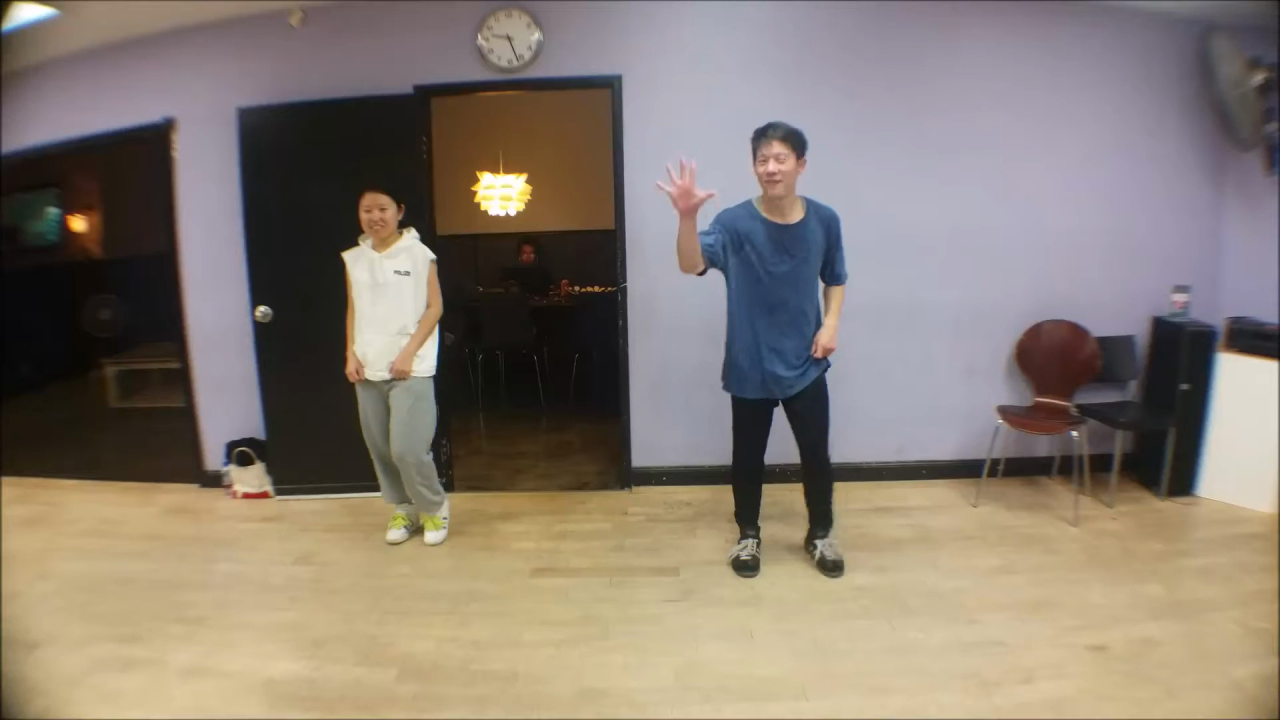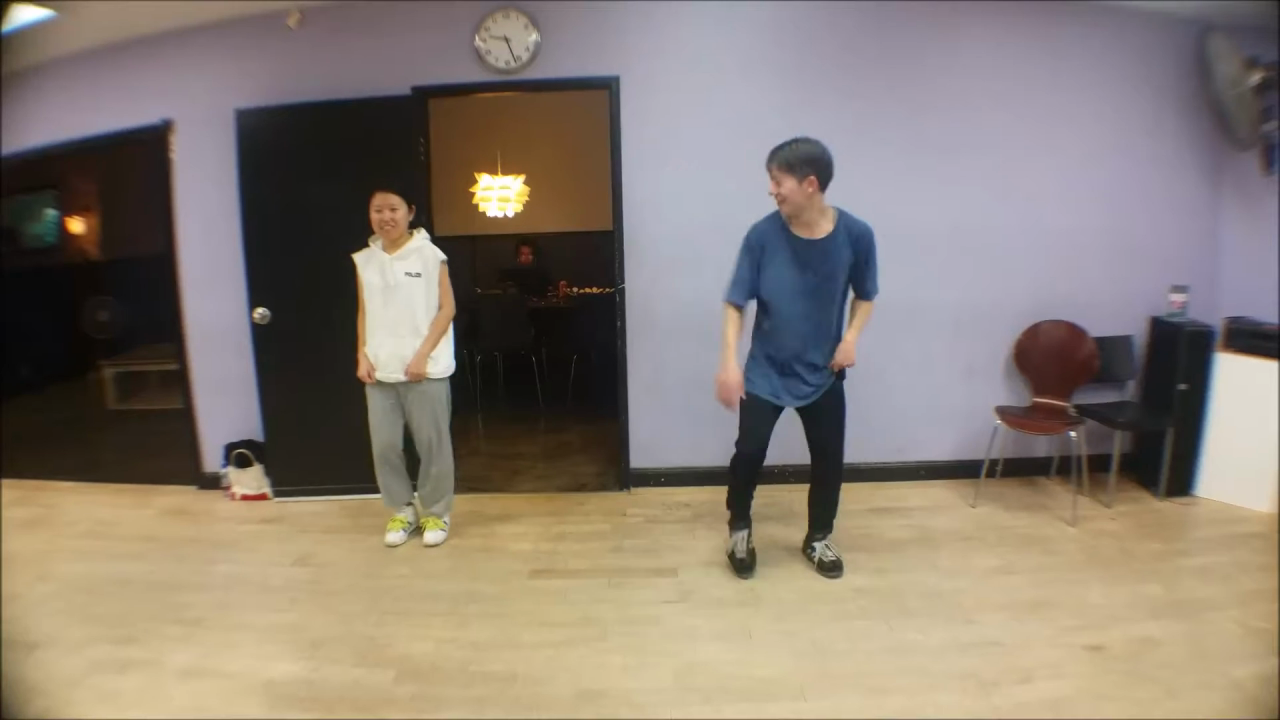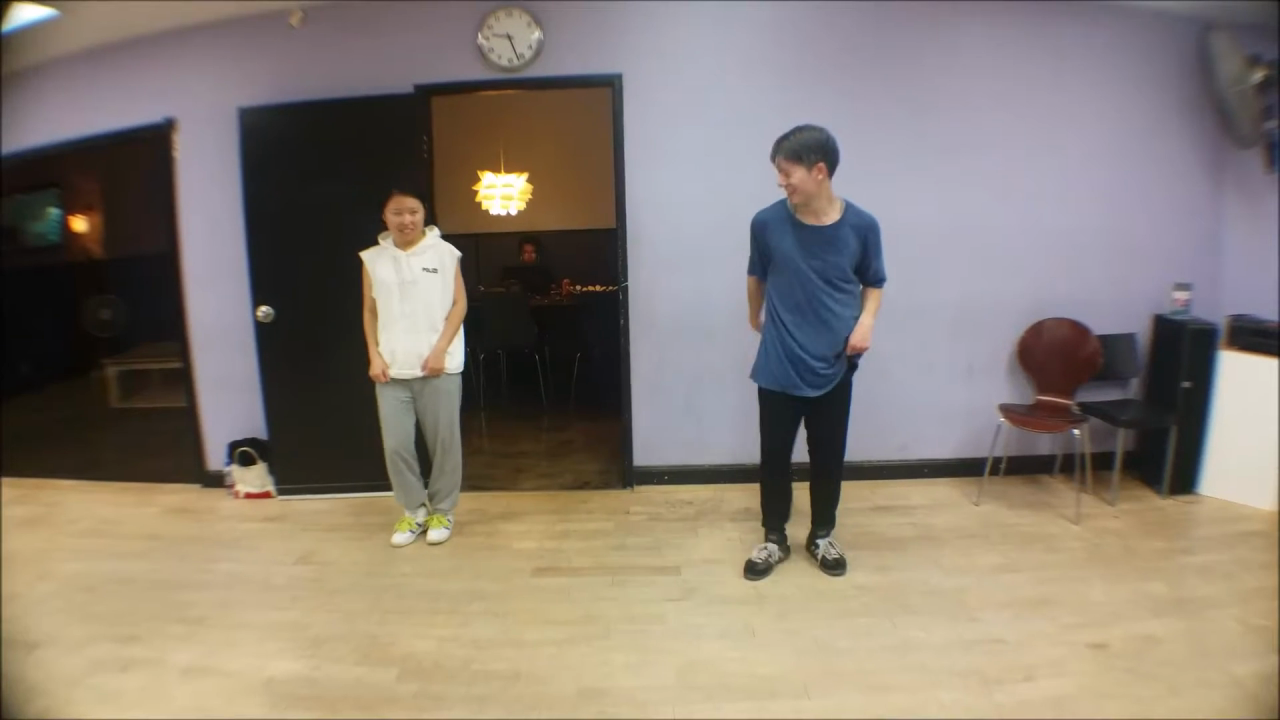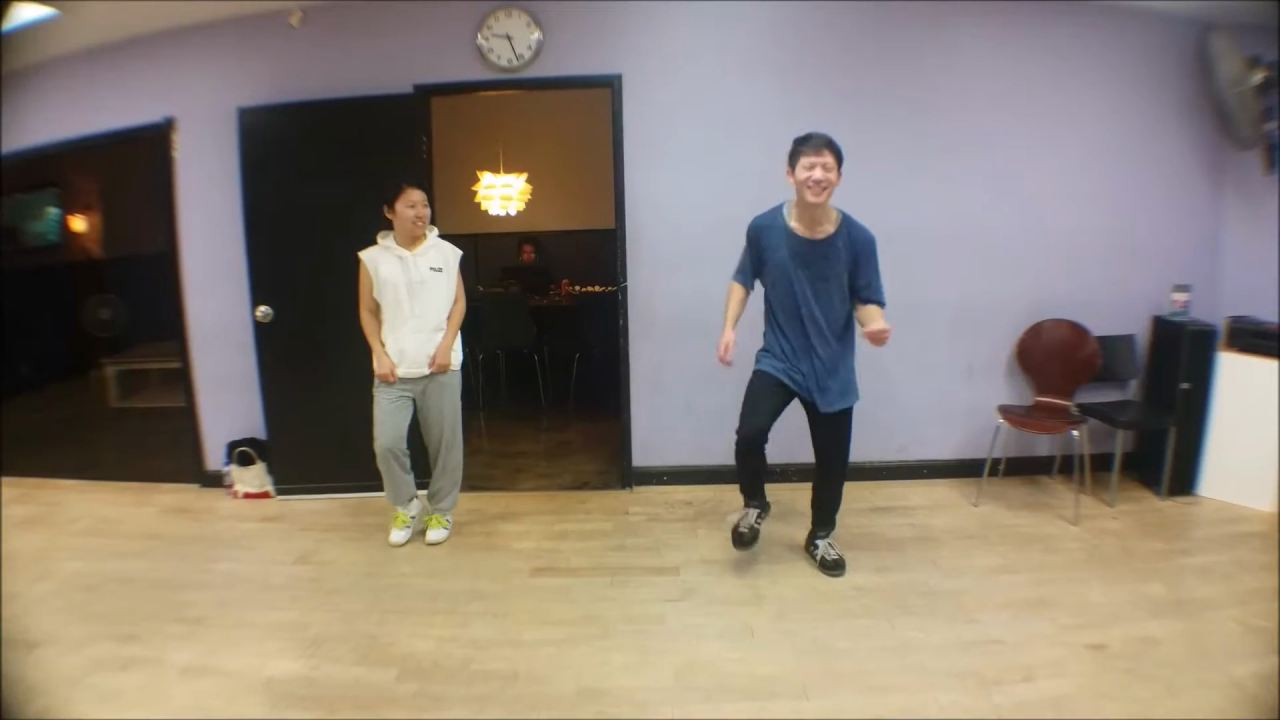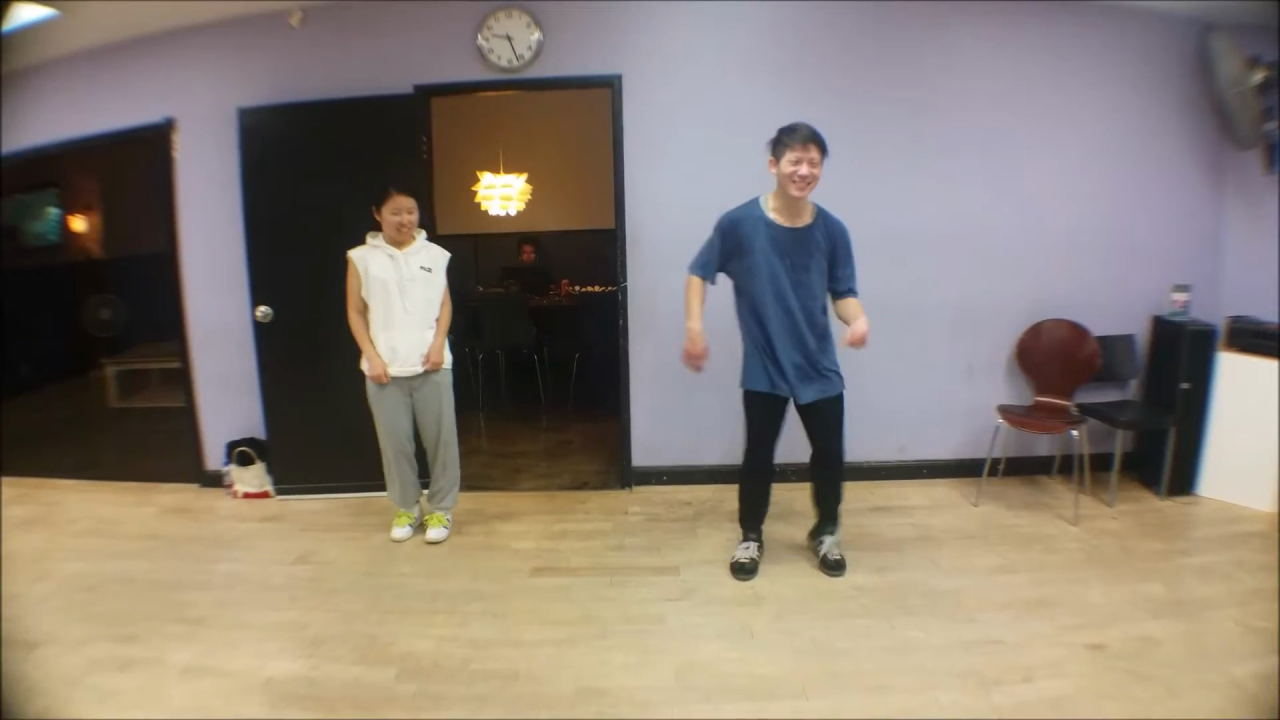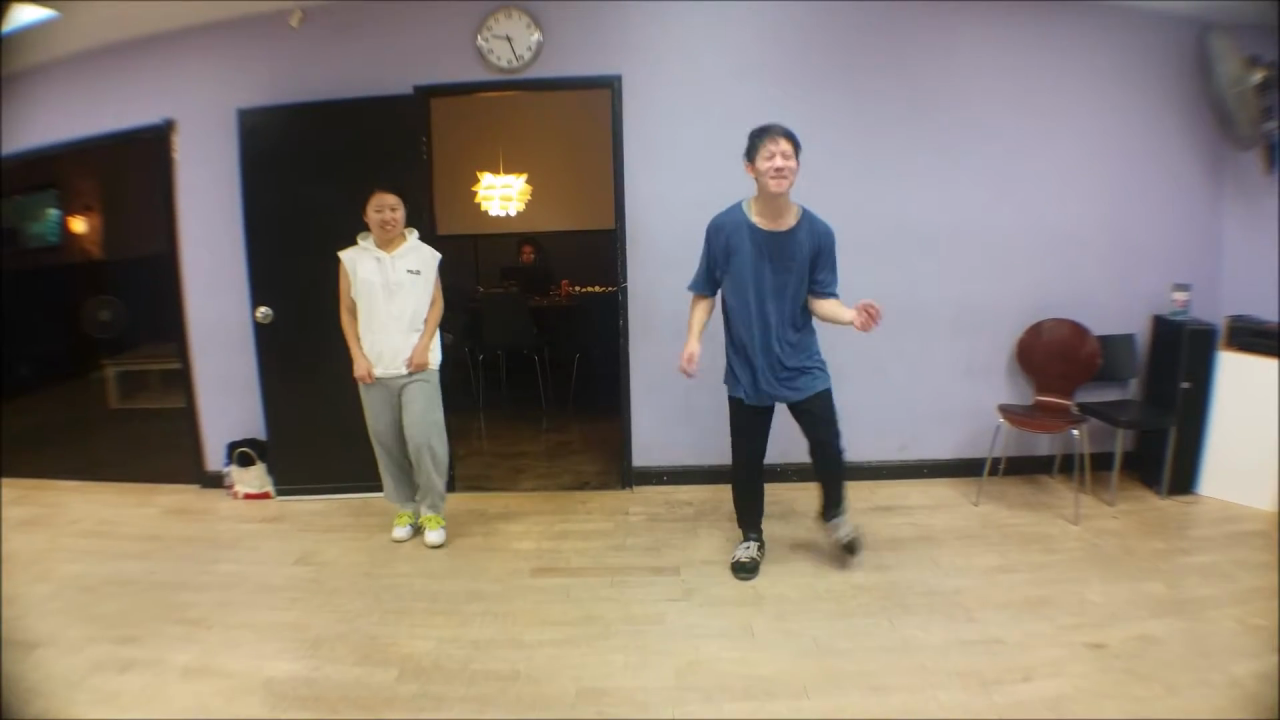
dt=0.3s
person 1, frame 1
left shoulder: (824, 221)
right shoulder: (735, 222)
left elbow: (835, 279)
right elbow: (692, 265)
left wrist: (830, 324)
right wrist: (687, 216)
left hip: (805, 363)
right hip: (750, 366)
left knee: (815, 455)
right knee: (748, 456)
left ankle: (820, 535)
right ankle: (748, 534)
person 1, frame 2
left shoulder: (856, 235)
right shoulder: (761, 236)
left elbow: (864, 295)
right elbow: (736, 302)
left wrist: (850, 339)
right wrist: (730, 361)
left hip: (822, 372)
right hip: (767, 370)
left knee: (829, 460)
right knee: (748, 453)
left ankle: (819, 537)
right ankle: (739, 527)
person 1, frame 3
left shoulder: (861, 226)
right shoulder: (767, 223)
left elbow: (873, 283)
left wrist: (865, 322)
right wrist: (755, 318)
left hip: (833, 365)
right hip: (779, 363)
left knee: (828, 454)
right knee: (775, 453)
left ankle: (821, 534)
right ankle: (773, 537)
person 1, frame 4
left shoulder: (858, 239)
right shoulder: (764, 228)
left elbow: (866, 303)
right elbow: (743, 280)
left wrist: (875, 326)
right wrist: (728, 328)
left hip: (833, 370)
right hip: (778, 359)
left knee: (832, 461)
right knee: (749, 434)
left ankle: (820, 535)
right ankle: (754, 503)
person 1, frame 5
left shoulder: (832, 231)
right shoulder: (738, 223)
left elbow: (843, 293)
right elbow: (699, 273)
left wrist: (858, 320)
right wrist: (693, 327)
left hip: (817, 364)
right hip: (763, 366)
left knee: (829, 454)
right knee: (758, 456)
left ankle: (826, 531)
right ankle: (751, 536)
person 1, frame 6
left shoulder: (817, 232)
right shoulder: (724, 227)
left elbow: (818, 298)
right elbow: (703, 293)
left wrist: (852, 314)
right wrist: (693, 338)
left hip: (801, 363)
right hip: (746, 367)
left knee: (828, 449)
right knee: (748, 457)
left ankle: (834, 513)
right ankle: (751, 537)
person 2, frame 1
left shoulder: (419, 254)
right shoulder: (354, 259)
left elbow: (434, 307)
right elbow: (353, 311)
left wrist: (409, 353)
right wrist: (350, 354)
left hip: (410, 368)
right hip: (368, 369)
left knee: (406, 447)
right knee: (380, 447)
left ankle: (434, 508)
right ankle: (404, 509)
person 2, frame 2
left shoulder: (429, 255)
right shoulder: (365, 260)
left elbow: (446, 308)
right elbow: (364, 312)
left wrist: (422, 355)
right wrist: (362, 356)
left hip: (425, 369)
right hip: (380, 371)
left knee: (432, 445)
right knee: (383, 446)
left ankle: (436, 513)
right ankle: (403, 511)
person 2, frame 3
left shoulder: (444, 253)
right shoulder: (373, 259)
left elbow: (459, 304)
right elbow: (369, 311)
left wrist: (440, 350)
right wrist: (374, 355)
left hip: (438, 367)
right hip: (392, 369)
left knee: (443, 443)
right knee: (396, 446)
left ankle: (441, 511)
right ankle: (414, 511)
person 2, frame 4
left shoulder: (446, 253)
right shoulder: (373, 258)
left elbow: (459, 302)
right elbow: (368, 312)
left wrist: (446, 346)
right wrist: (381, 356)
left hip: (440, 365)
right hip: (394, 368)
left knee: (445, 441)
right knee: (387, 442)
left ankle: (441, 511)
right ankle: (405, 506)
person 2, frame 5
left shoulder: (434, 255)
right shoulder: (361, 258)
left elbow: (445, 305)
right elbow: (355, 312)
left wrist: (438, 344)
right wrist: (371, 356)
left hip: (431, 365)
right hip: (385, 368)
left knee: (441, 441)
right knee: (395, 445)
left ankle: (440, 510)
right ankle: (406, 509)
person 2, frame 6
left shoulder: (424, 255)
right shoulder: (352, 260)
left elbow: (436, 304)
right elbow: (347, 312)
left wrist: (423, 346)
right wrist: (357, 356)
left hip: (418, 365)
right hip: (374, 368)
left knee: (425, 439)
right knee: (387, 443)
left ankle: (432, 510)
right ankle: (406, 508)
